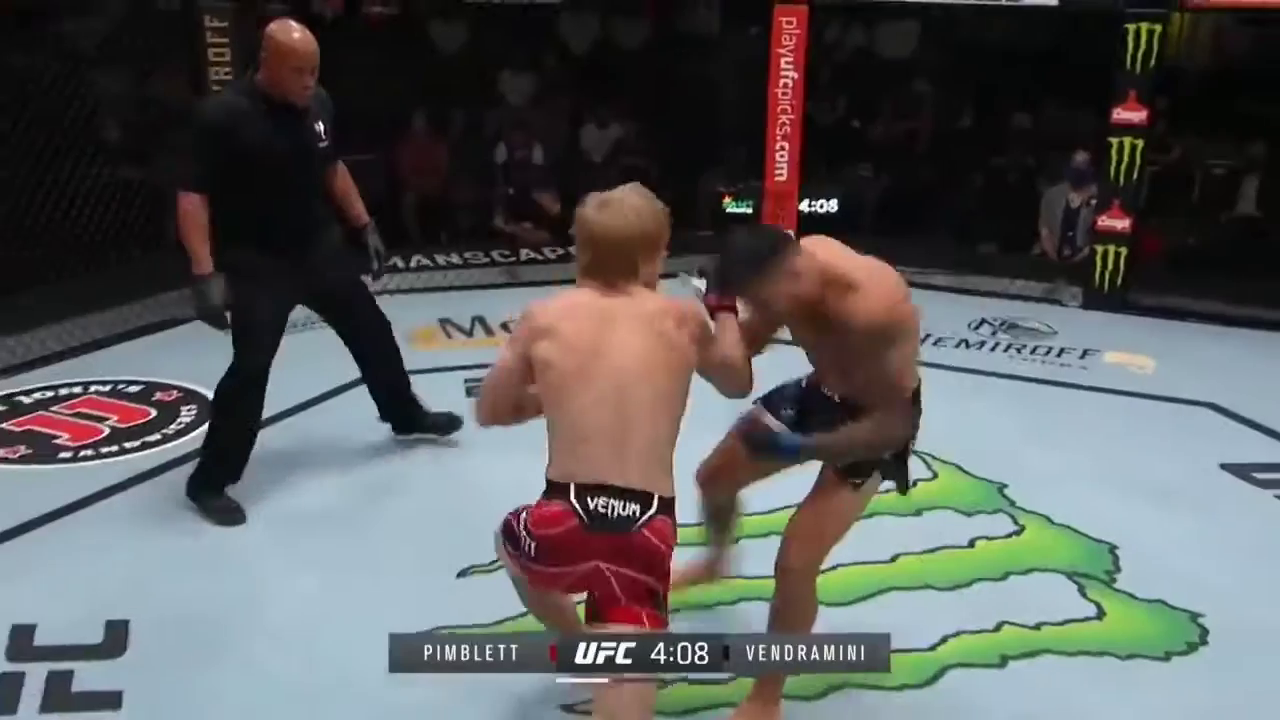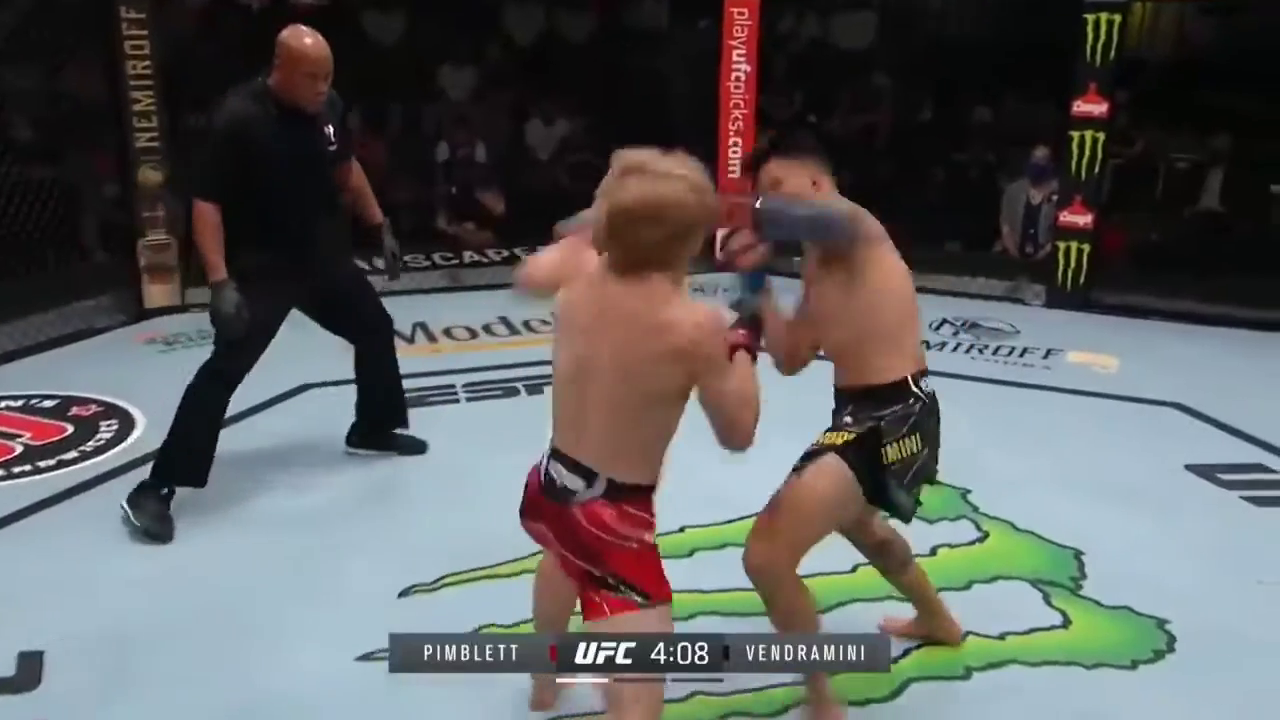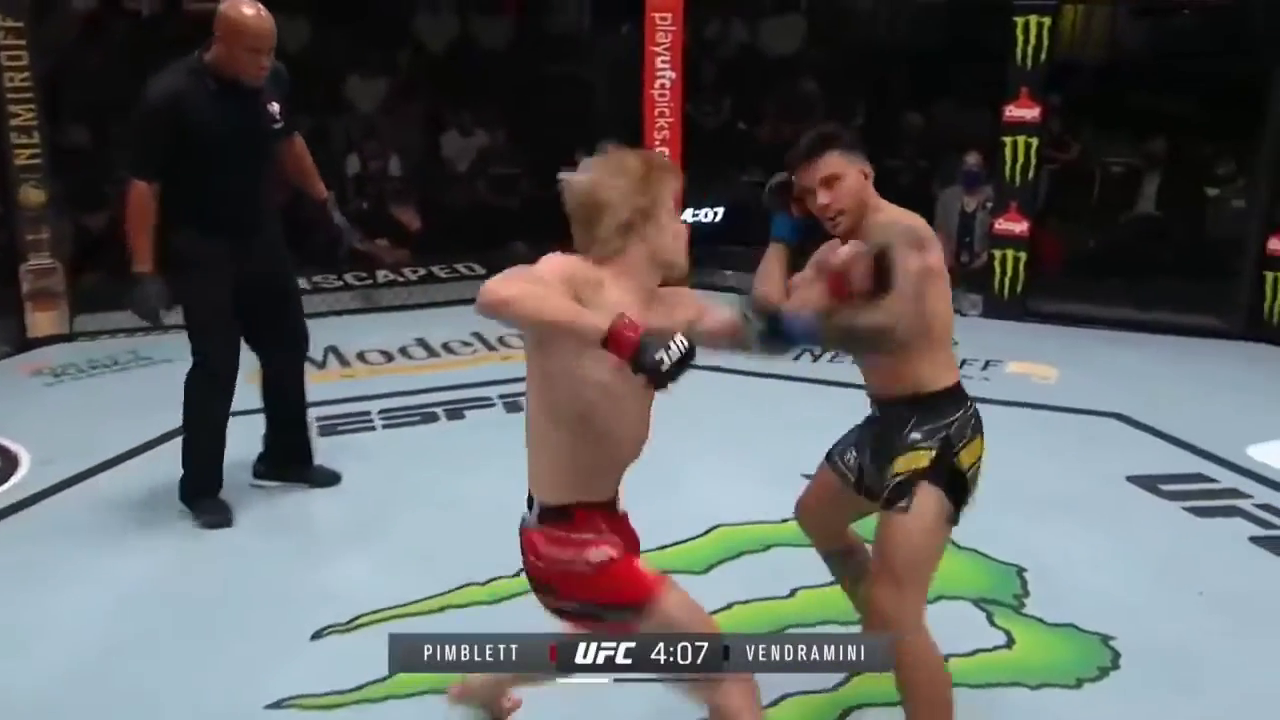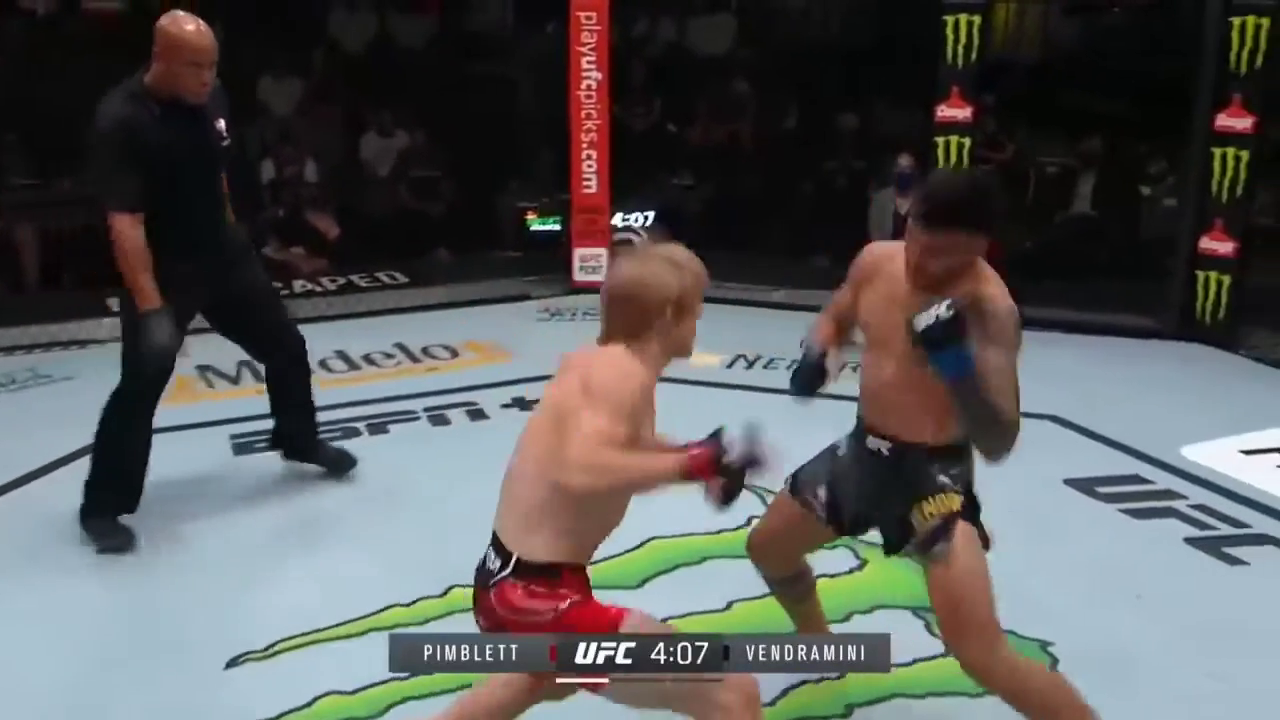
dt=0.5s
person 1, frame 1
left shoulder: (872, 308)
right shoulder: (787, 270)
left elbow: (896, 425)
right elbow: (740, 345)
left wrist: (800, 447)
left hip: (870, 427)
right hip: (820, 395)
left knee: (796, 562)
right knee: (714, 475)
right ankle: (714, 561)
person 1, frame 2
left shoulder: (840, 226)
right shoulder: (820, 261)
left elbow: (832, 222)
right elbow: (789, 359)
right wrist: (756, 282)
left hip: (886, 419)
right hip: (868, 411)
left knee: (766, 557)
right knee: (854, 518)
right ankle: (937, 620)
person 1, frame 3
left shoulder: (895, 231)
right shoulder: (831, 256)
left elbow: (901, 327)
left hip: (936, 430)
right hip: (888, 421)
left knee: (898, 611)
right knee: (816, 517)
right ankle: (877, 631)
person 1, frame 4
left shoulder: (989, 307)
right shoulder: (876, 261)
left elbow: (997, 443)
right elbow: (832, 321)
left wrist: (955, 363)
right wrist: (815, 355)
left hip: (932, 475)
right hip: (860, 453)
left knee: (981, 653)
right knee: (767, 548)
person 2, frame 1
left shoulder: (545, 317)
right shoulder: (680, 316)
left elbow: (492, 410)
right elbow: (737, 383)
right wrist: (725, 311)
left hip: (564, 525)
right hip: (645, 532)
left knee: (515, 542)
left ankle: (576, 641)
person 2, frame 2
left shoulder: (584, 267)
right shoulder: (695, 327)
left elbow: (531, 274)
right elbow: (738, 435)
right wrist: (742, 344)
left hip: (546, 488)
right hip: (614, 518)
left knee: (565, 548)
person 2, frame 3
left shoulder: (672, 308)
right shoulder: (568, 275)
left elbow: (759, 327)
right elbow: (497, 296)
right wrist: (616, 334)
left hip: (594, 523)
right hip: (569, 541)
left knee: (606, 633)
person 2, frame 4
left shoulder: (591, 363)
right shoulder: (621, 373)
right elbow: (580, 476)
left wrist: (705, 460)
right wrist: (693, 462)
left hip: (515, 582)
right hip: (536, 597)
left knee: (555, 674)
person 3, frame 1
left shoulder: (317, 103)
right shoulder: (225, 114)
right elbow: (192, 196)
left wrist: (365, 225)
right wrist: (206, 273)
left hip: (318, 247)
right hip: (256, 262)
left knee: (372, 329)
right knee: (250, 368)
left ankle: (408, 416)
right ankle: (209, 481)
person 3, frame 2
left shoulder: (328, 107)
right shoulder: (239, 119)
left elbow: (345, 167)
right elbow: (207, 204)
left wrist: (380, 226)
right wrist: (221, 283)
left hip: (319, 252)
right hip: (260, 265)
left knee: (375, 329)
right knee: (225, 369)
left ankle: (375, 428)
right ankle: (156, 489)
person 3, frame 3
left shoulder: (272, 79)
right shoulder: (171, 95)
left elbow: (287, 141)
right elbow: (143, 185)
left wrist: (325, 201)
right wrist: (144, 270)
left hip: (259, 240)
right hip: (200, 251)
left knee: (286, 347)
right knee: (215, 363)
left ankle: (285, 458)
right ankle: (200, 485)
person 3, frame 4
left shoulder: (210, 100)
right shoulder: (121, 120)
right elbow: (124, 222)
right wrist: (149, 310)
left hip: (221, 256)
right hip: (162, 272)
left knee: (286, 346)
right knee: (140, 389)
left ankle: (300, 440)
right ankle: (102, 509)
